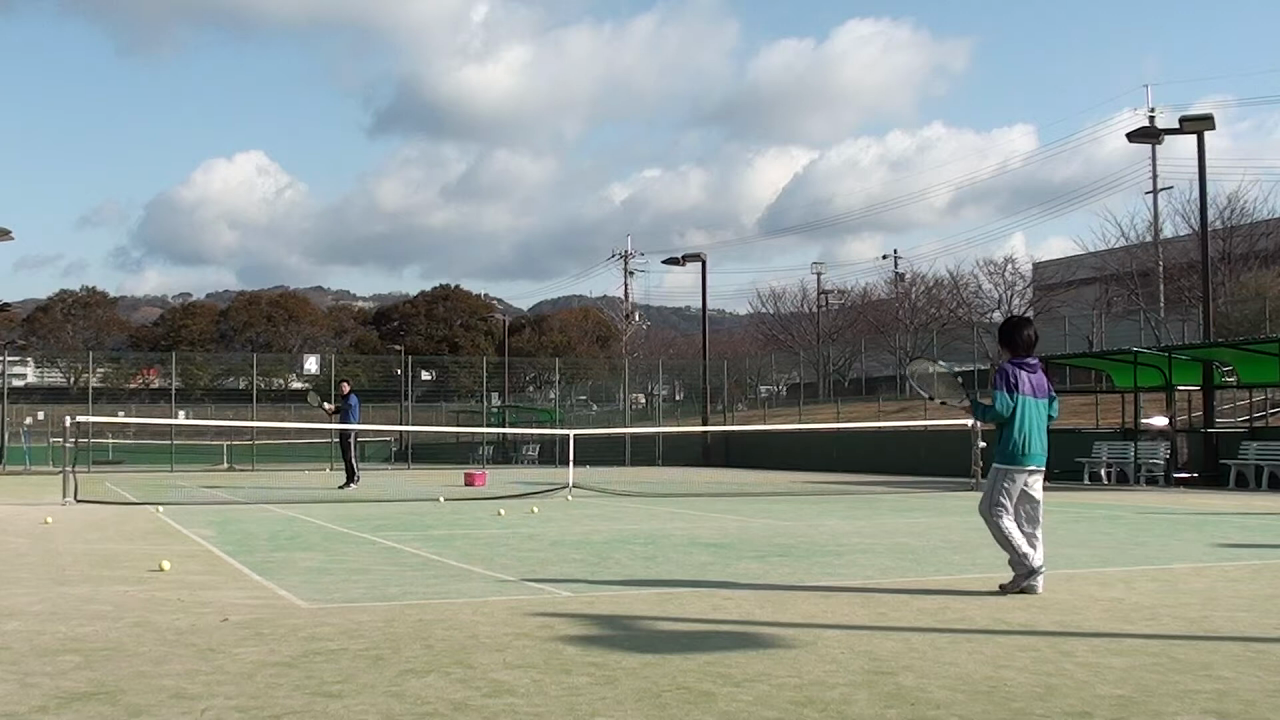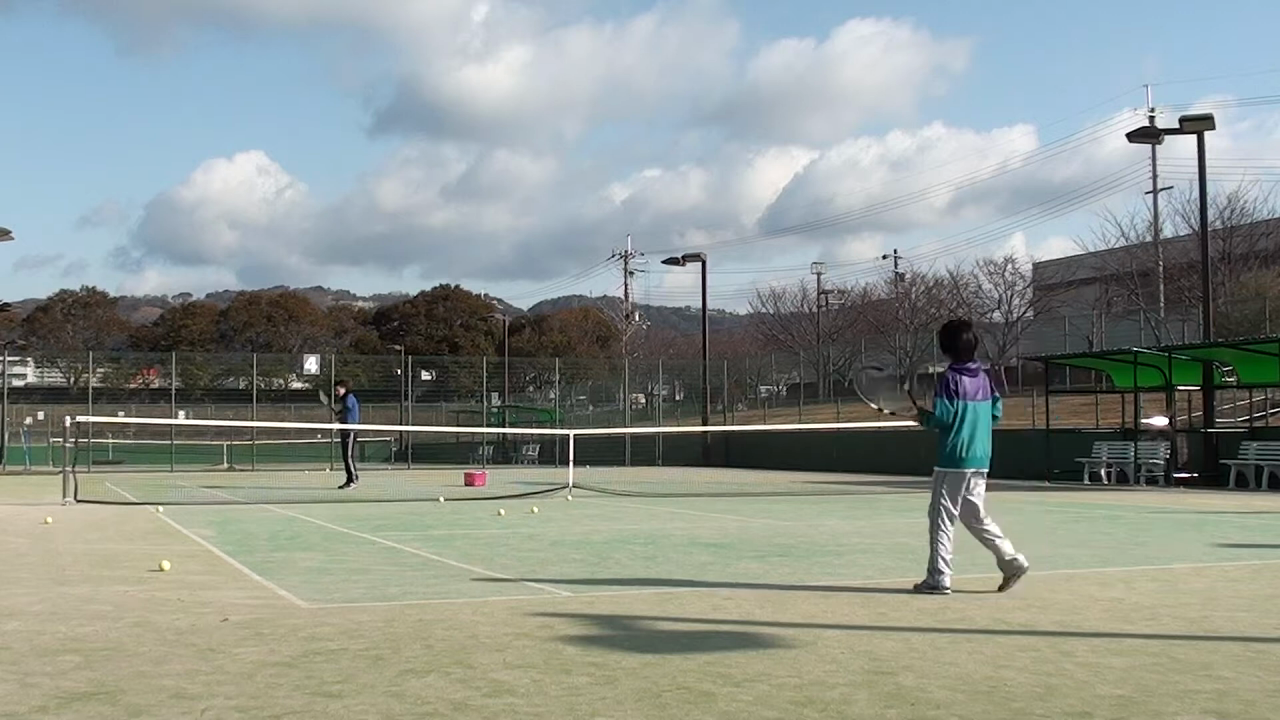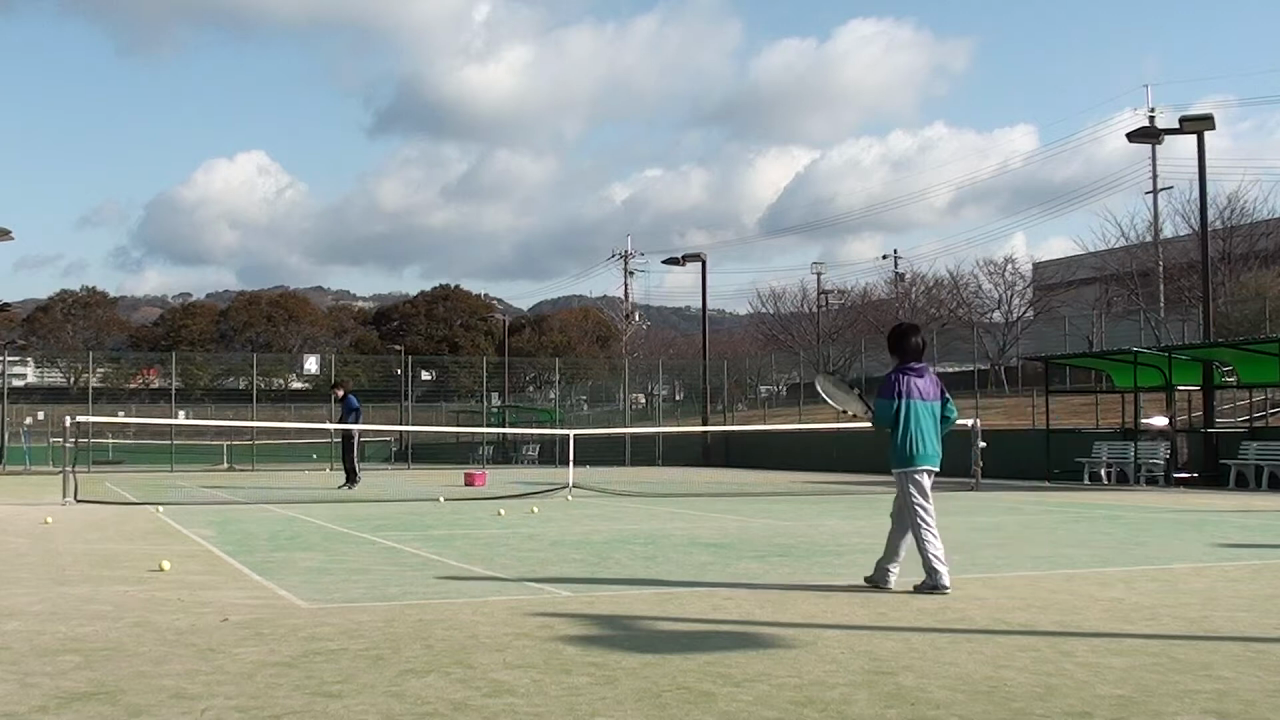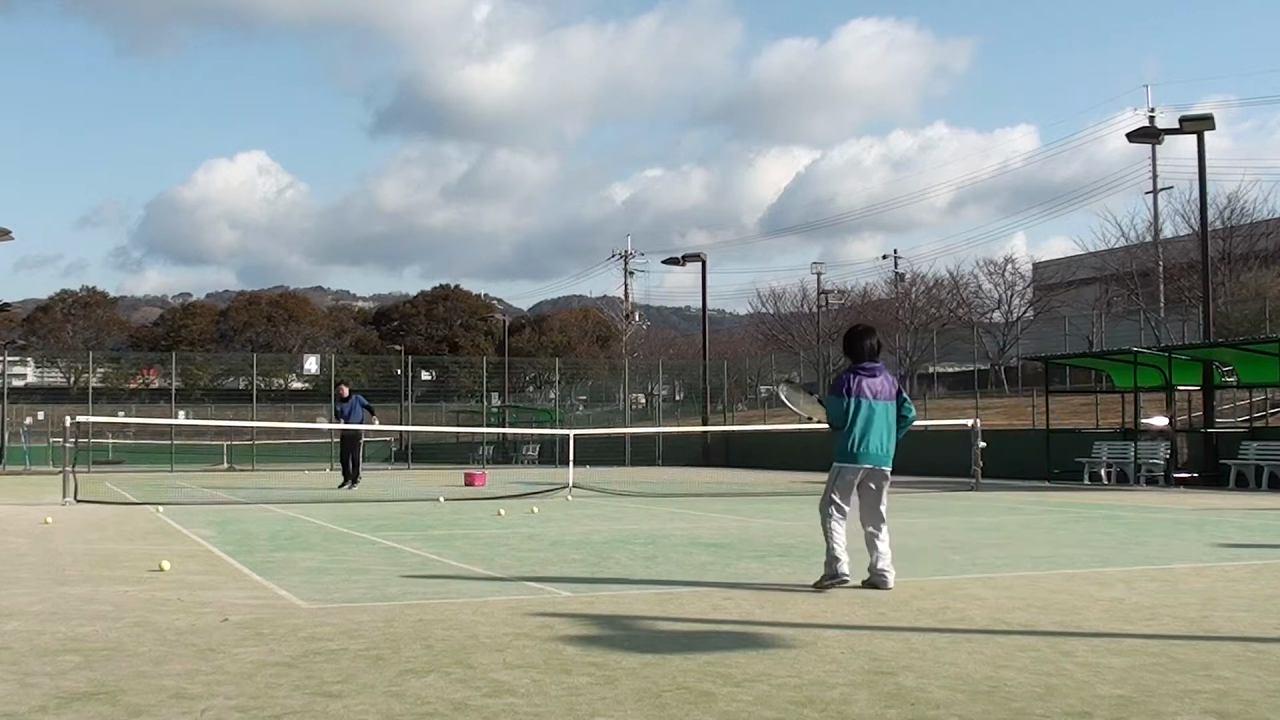
dt=0.4s
person 1, frame 1
left shoulder: (1007, 371)
right shoulder: (1040, 375)
left elbow: (1001, 410)
right elbow: (1052, 411)
left wrist: (977, 409)
left hip: (1011, 456)
right hip: (1037, 456)
left knee: (994, 511)
right knee: (1029, 518)
left ankle: (1027, 561)
right ankle: (1030, 580)
person 1, frame 2
left shoulder: (950, 378)
right shoulder: (983, 378)
left elbow: (942, 417)
right elbow: (996, 411)
left wrist: (923, 417)
left hip: (954, 459)
right hip: (980, 458)
left knee: (942, 517)
right knee: (976, 517)
left ankle: (939, 578)
right ankle: (1012, 560)
person 1, frame 3
left shoulder: (895, 379)
right shoulder: (932, 379)
left elbow: (884, 418)
right elbow: (949, 414)
left wrist: (875, 420)
left hip: (908, 458)
right hip: (931, 456)
left knee: (920, 518)
right knee: (901, 515)
left ankle: (938, 577)
right ankle: (885, 572)
person 1, frame 4
left shoulder: (846, 379)
right shoulder: (890, 380)
left elbow: (836, 418)
right elbow: (908, 413)
left wrist: (838, 426)
left hip: (851, 456)
right hip: (882, 458)
left knee: (833, 510)
right knee: (875, 518)
left ankle: (838, 567)
right ankle: (882, 574)
